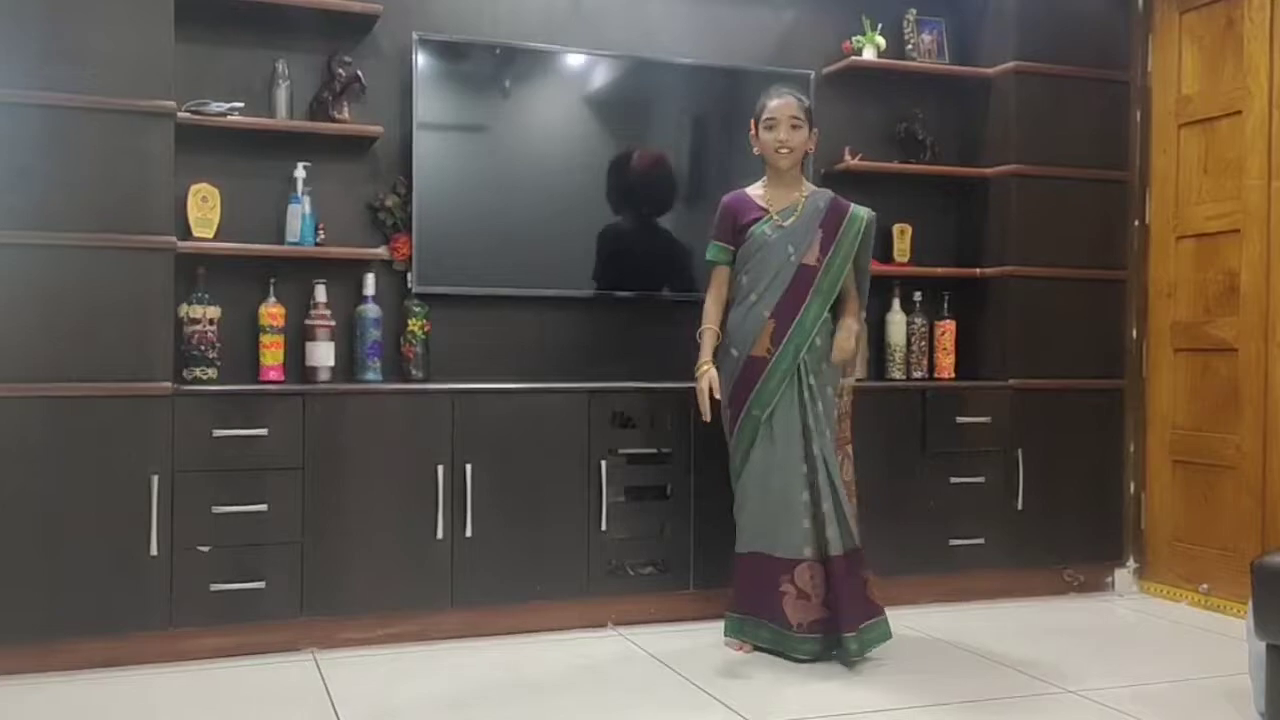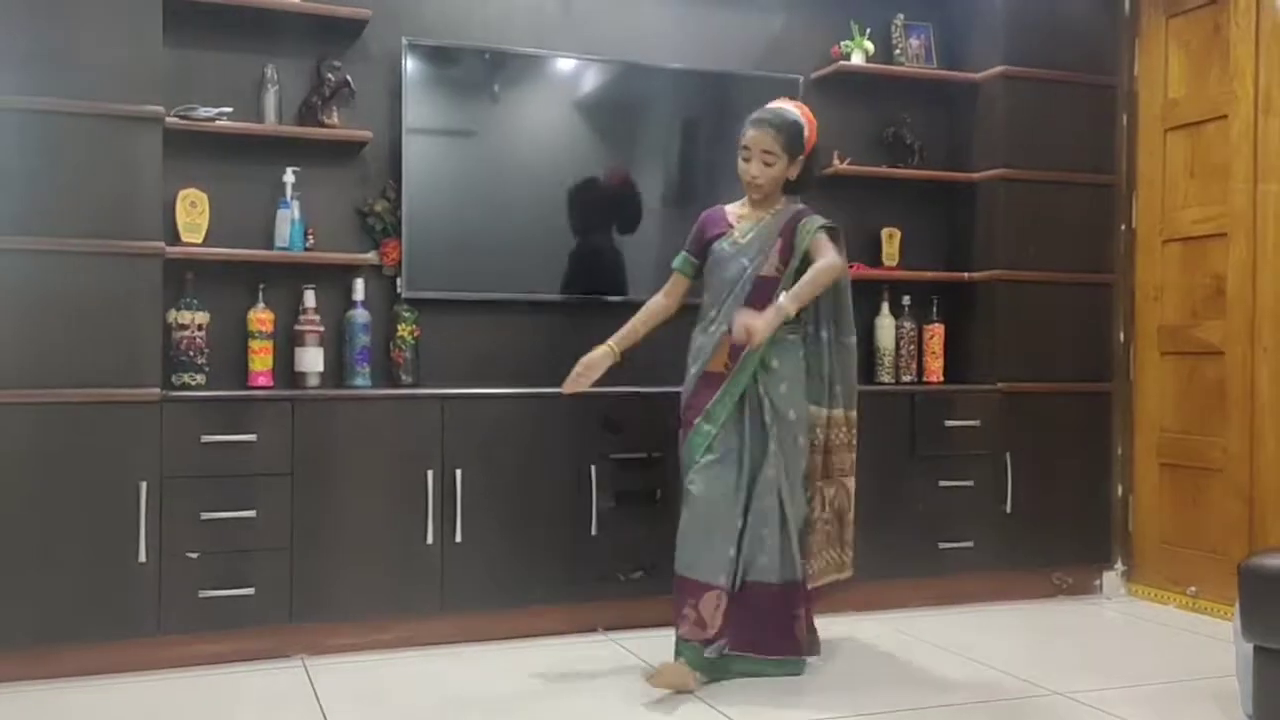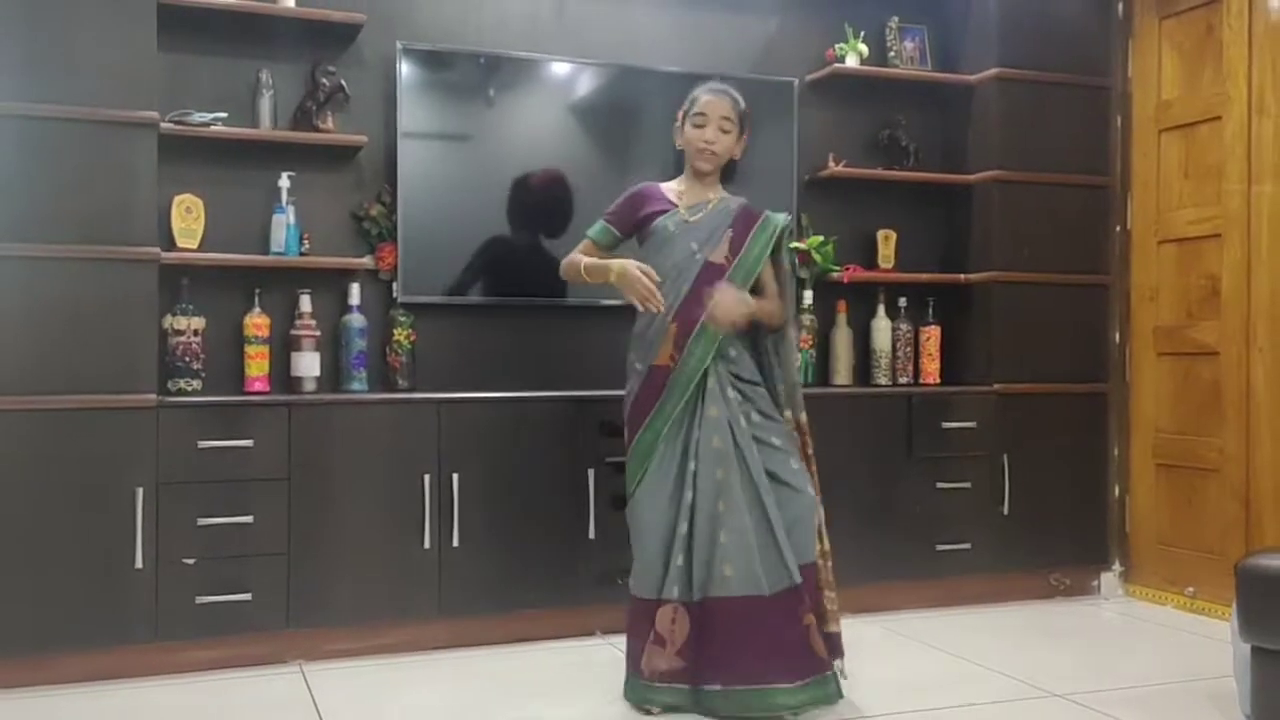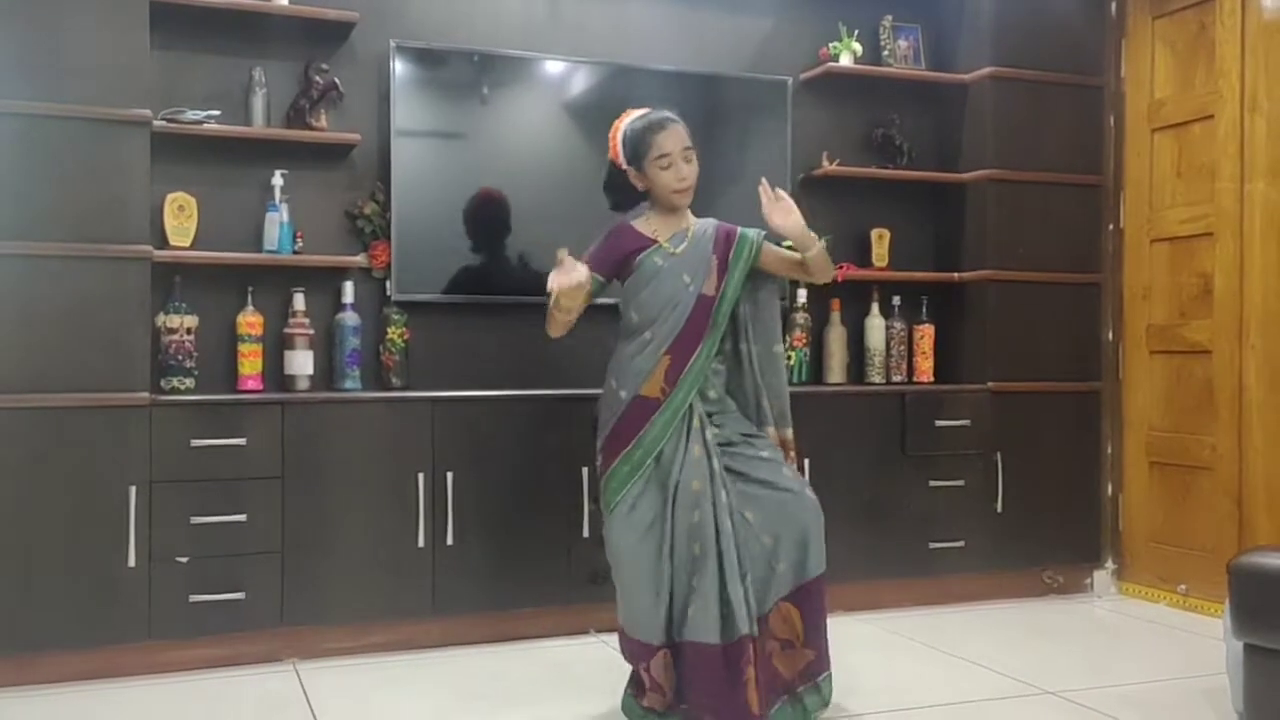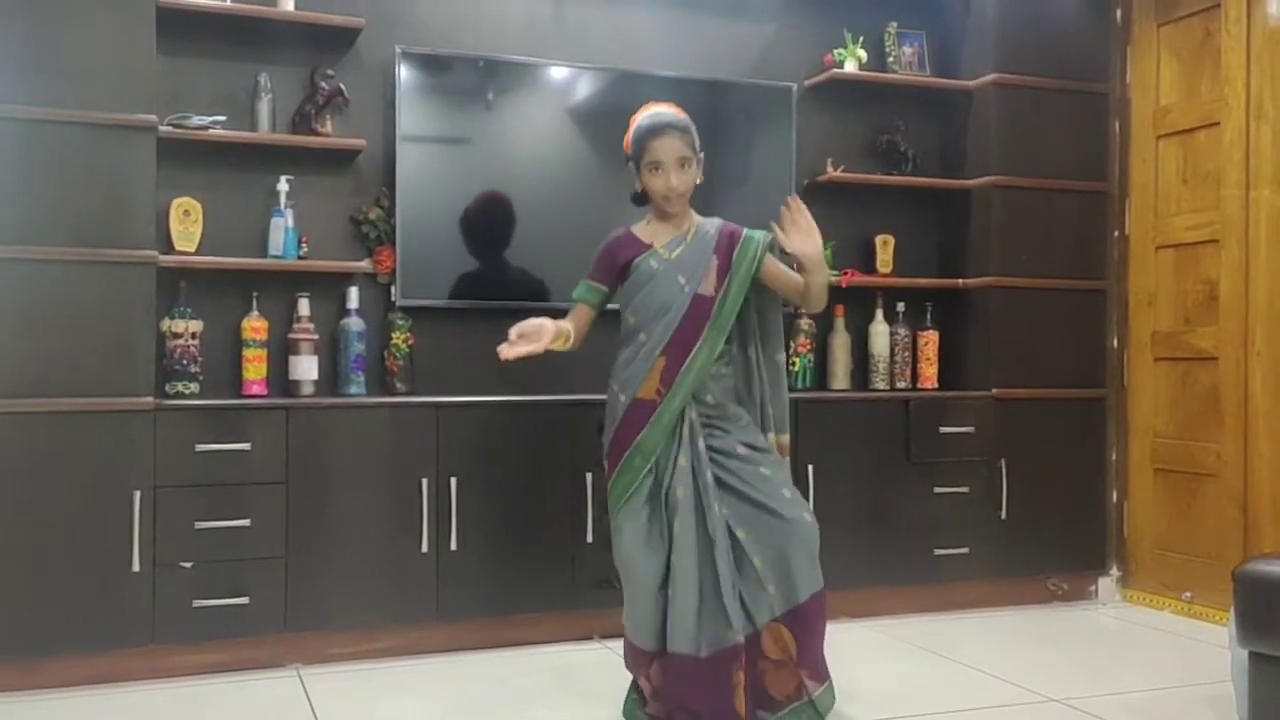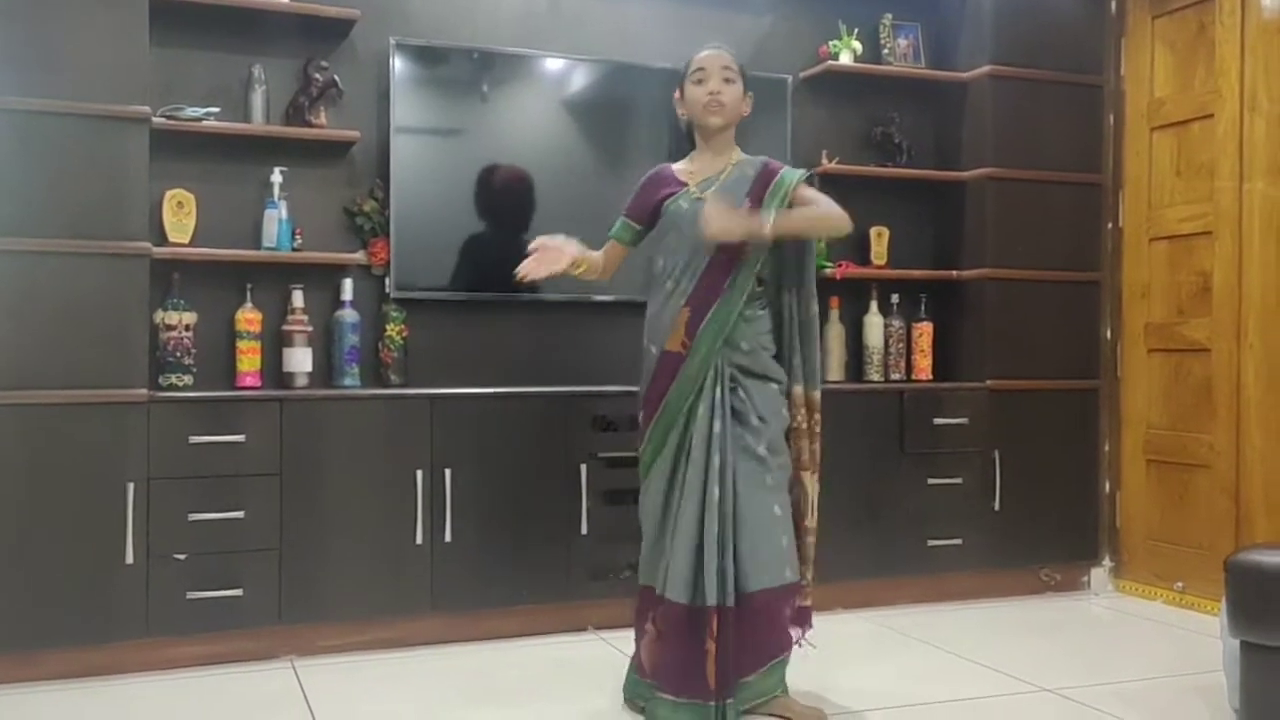
dt=0.5s
person 1, frame 1
left shoulder: (836, 213)
right shoulder: (735, 207)
left elbow: (850, 289)
right elbow: (718, 291)
left wrist: (849, 323)
right wrist: (706, 358)
left hip: (807, 364)
right hip: (751, 365)
left knee: (808, 485)
right knee: (763, 485)
left ankle: (808, 618)
right ankle: (762, 617)
person 1, frame 2
left shoulder: (803, 226)
right shoulder: (713, 222)
left elbow: (833, 265)
right elbow: (667, 297)
left wrist: (775, 314)
right wrist: (608, 352)
left hip: (777, 386)
right hip: (716, 386)
left knee: (772, 504)
right knee: (712, 504)
left ankle: (765, 642)
right ankle: (697, 653)
person 1, frame 3
left shoulder: (752, 222)
right shoulder: (645, 201)
left elbow: (779, 310)
right elbow: (573, 263)
left wrist: (745, 306)
right wrist: (611, 268)
left hip: (734, 384)
right hip: (664, 385)
left knee: (778, 504)
right knee: (667, 516)
person 1, frame 4
left shoulder: (726, 241)
right shoulder: (622, 241)
left elbow: (815, 269)
right elbow: (558, 322)
left wrist: (797, 234)
right wrist: (567, 291)
left hip: (713, 415)
right hip: (642, 423)
left knee: (790, 512)
right knee: (649, 553)
person 1, frame 5
left shoulder: (732, 243)
right shoulder: (622, 249)
left elbow: (807, 296)
right elbow: (575, 329)
left wrist: (812, 260)
right wrist: (549, 332)
left hip: (722, 420)
right hip: (647, 426)
left knee: (785, 529)
right knee: (657, 559)
person 1, frame 6
left shoulder: (769, 178)
right shoulder: (658, 183)
left elbow: (836, 223)
right elbow: (608, 265)
left wrist: (756, 224)
right wrist: (576, 253)
left hip: (750, 371)
right hip: (676, 369)
left knee: (756, 512)
right knee: (679, 509)
